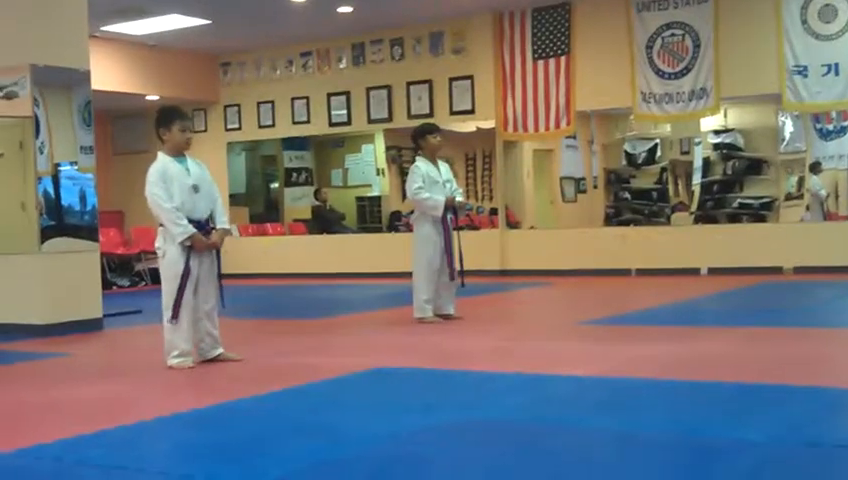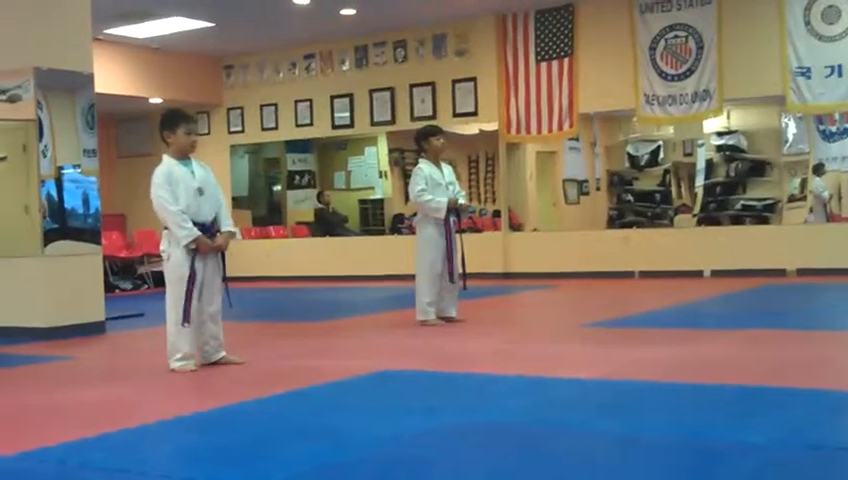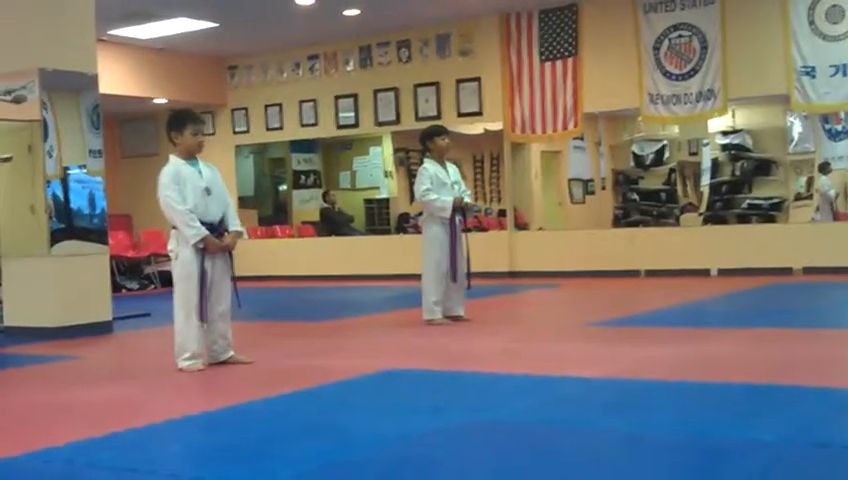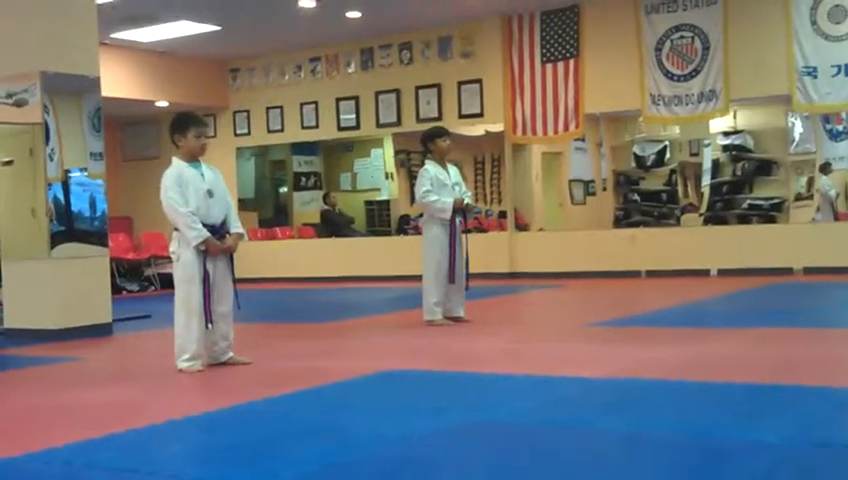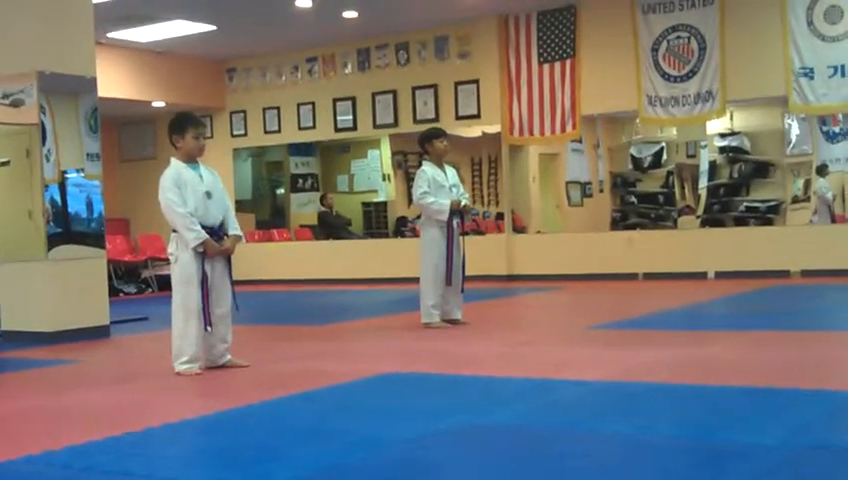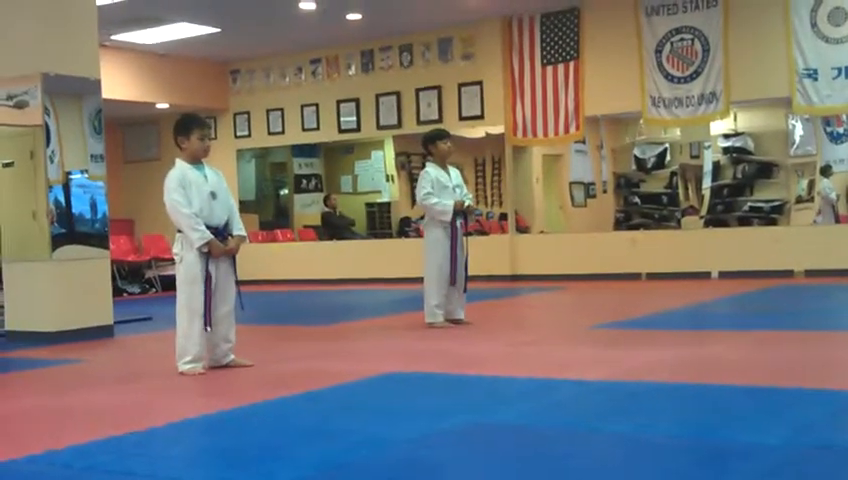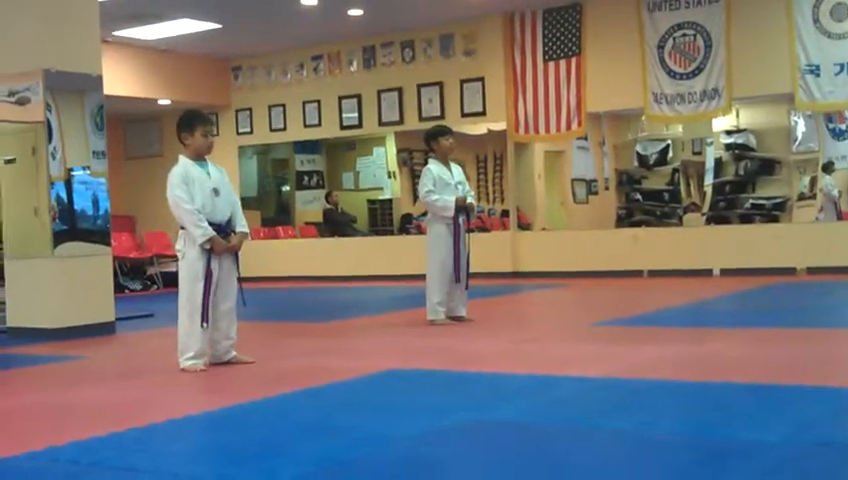
dt=0.1s
person 1, frame 1
left shoulder: (199, 167)
right shoulder: (158, 170)
left elbow: (215, 199)
right elbow: (164, 209)
left wrist: (221, 230)
right wrist: (192, 236)
left hip: (206, 240)
right hip: (177, 243)
left knee: (207, 300)
right knee: (179, 301)
left ankle: (210, 350)
right ankle: (180, 355)
person 1, frame 2
left shoulder: (203, 170)
right shoulder: (163, 173)
left elbow: (219, 202)
right elbow: (169, 212)
left wrist: (226, 232)
right wrist: (197, 239)
left hip: (211, 242)
right hip: (182, 245)
left knee: (212, 302)
right knee: (182, 303)
left ankle: (213, 352)
right ankle: (181, 358)
person 1, frame 3
left shoulder: (210, 170)
right shoulder: (170, 173)
left elbow: (226, 202)
right elbow: (177, 211)
left wrist: (233, 232)
right wrist: (205, 238)
left hip: (218, 242)
right hip: (190, 245)
left knee: (220, 301)
right knee: (191, 303)
left ankle: (221, 352)
right ankle: (189, 357)
person 1, frame 4
left shoulder: (212, 172)
right shoulder: (173, 175)
left elbow: (227, 204)
right elbow: (179, 213)
left wrist: (235, 234)
right wrist: (206, 240)
left hip: (220, 243)
right hip: (191, 246)
left knee: (222, 302)
right knee: (191, 304)
left ankle: (221, 353)
right ankle: (189, 358)
person 1, frame 5
left shoulder: (210, 174)
right shoulder: (172, 176)
left elbow: (225, 206)
right elbow: (177, 214)
left wrist: (233, 236)
right wrist: (204, 242)
left hip: (218, 246)
right hip: (189, 248)
left knee: (221, 304)
right knee: (189, 306)
left ankle: (218, 355)
right ankle: (186, 361)
person 1, frame 6
left shoulder: (215, 174)
right shoulder: (176, 176)
left elbow: (230, 206)
right elbow: (182, 215)
left wrist: (237, 236)
right wrist: (209, 242)
left hip: (222, 245)
right hip: (194, 248)
left knee: (224, 304)
right knee: (193, 305)
left ankle: (222, 355)
right ankle: (191, 361)
person 1, frame 7
left shoulder: (218, 171)
right shoulder: (179, 173)
left elbow: (233, 203)
right elbow: (185, 211)
left wrist: (240, 232)
right wrist: (211, 239)
left hip: (225, 242)
right hip: (197, 245)
left knee: (225, 301)
right knee: (195, 301)
left ankle: (223, 351)
right ankle: (192, 357)
person 2, frame 1
left shoulder: (444, 167)
right shoulder: (418, 168)
left elbow: (454, 189)
right elbow: (415, 194)
left wrist: (458, 201)
right wrist: (442, 202)
left hip: (444, 222)
right hip: (427, 222)
left knee: (447, 266)
right knee: (427, 266)
left ankle: (444, 308)
right ankle: (424, 311)
person 2, frame 2
left shoulder: (448, 169)
right shoulder: (421, 170)
left elbow: (457, 192)
right elbow: (418, 196)
left wrist: (460, 204)
right wrist: (445, 204)
left hip: (447, 224)
right hip: (429, 225)
left knee: (450, 269)
right knee: (430, 269)
left ankle: (447, 311)
right ankle: (426, 314)
person 2, frame 3
left shoulder: (453, 169)
right shoulder: (426, 169)
left elbow: (463, 191)
right elbow: (423, 196)
left wrist: (466, 202)
right wrist: (450, 203)
left hip: (452, 223)
right hip: (435, 224)
left knee: (456, 268)
right knee: (436, 268)
left ankle: (453, 310)
right ankle: (433, 313)
person 2, frame 4
left shoulder: (454, 170)
right shoulder: (427, 171)
left elbow: (463, 192)
right elbow: (423, 197)
left wrist: (466, 204)
right wrist: (451, 204)
left hip: (453, 225)
right hip: (436, 225)
left knee: (456, 269)
right knee: (436, 269)
left ankle: (454, 311)
right ankle: (433, 314)
person 2, frame 5
left shoulder: (451, 172)
right shoulder: (424, 172)
left elbow: (461, 194)
right elbow: (420, 199)
left wrist: (464, 206)
right wrist: (448, 206)
left hip: (451, 226)
right hip: (433, 227)
left knee: (454, 271)
right knee: (433, 271)
left ankle: (451, 313)
right ankle: (431, 316)
person 2, frame 6
left shoulder: (455, 173)
right shoulder: (428, 173)
left elbow: (465, 195)
right elbow: (424, 200)
left wrist: (468, 206)
right wrist: (451, 207)
left hip: (455, 227)
right hip: (437, 228)
left knee: (458, 271)
right knee: (438, 271)
left ankle: (455, 313)
right ankle: (435, 316)
person 2, frame 7
left shoulder: (457, 169)
right shoulder: (430, 170)
left elbow: (467, 192)
right elbow: (426, 197)
left wrist: (469, 204)
right wrist: (453, 203)
left hip: (457, 224)
right hip: (440, 224)
left knee: (460, 268)
right knee: (440, 268)
left ankle: (456, 310)
right ankle: (437, 313)
